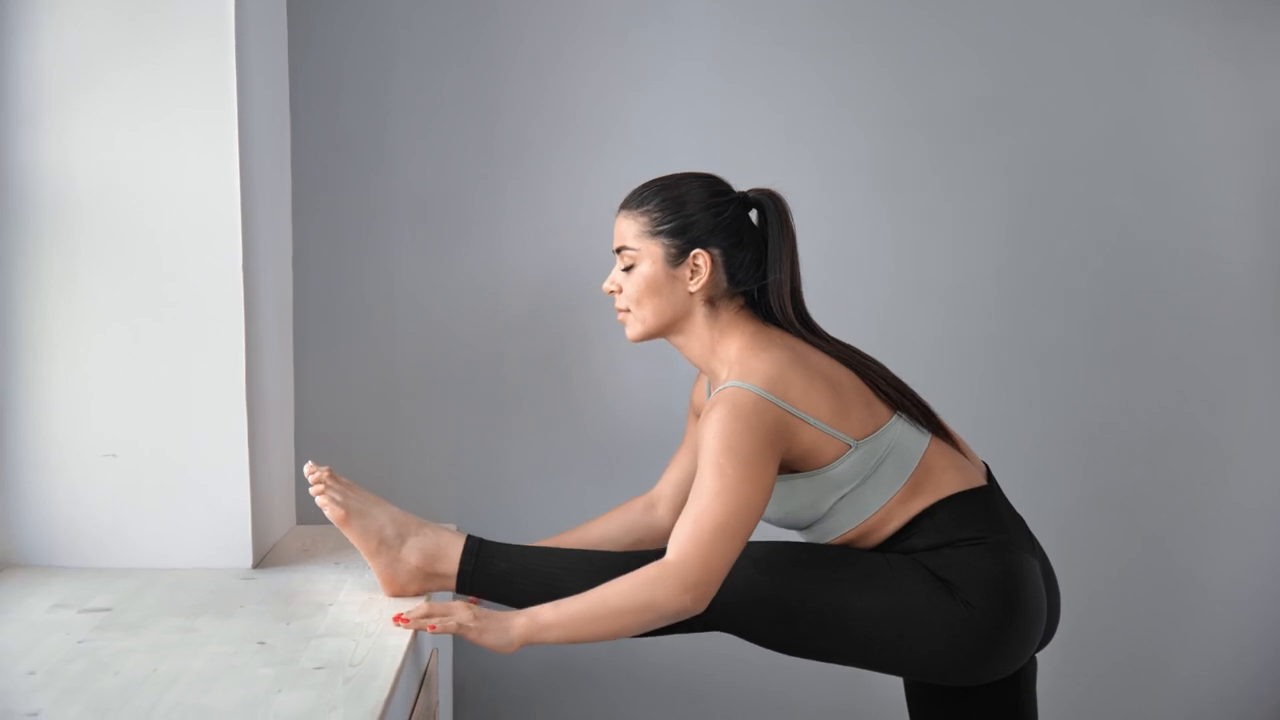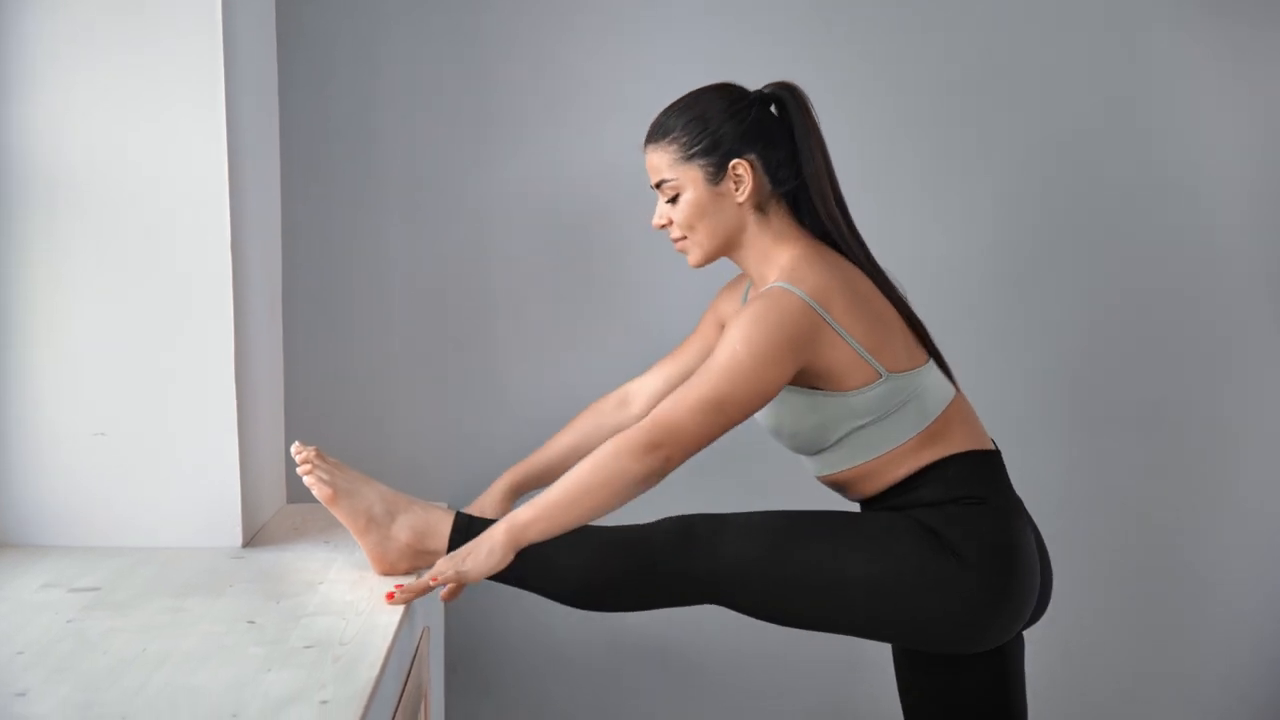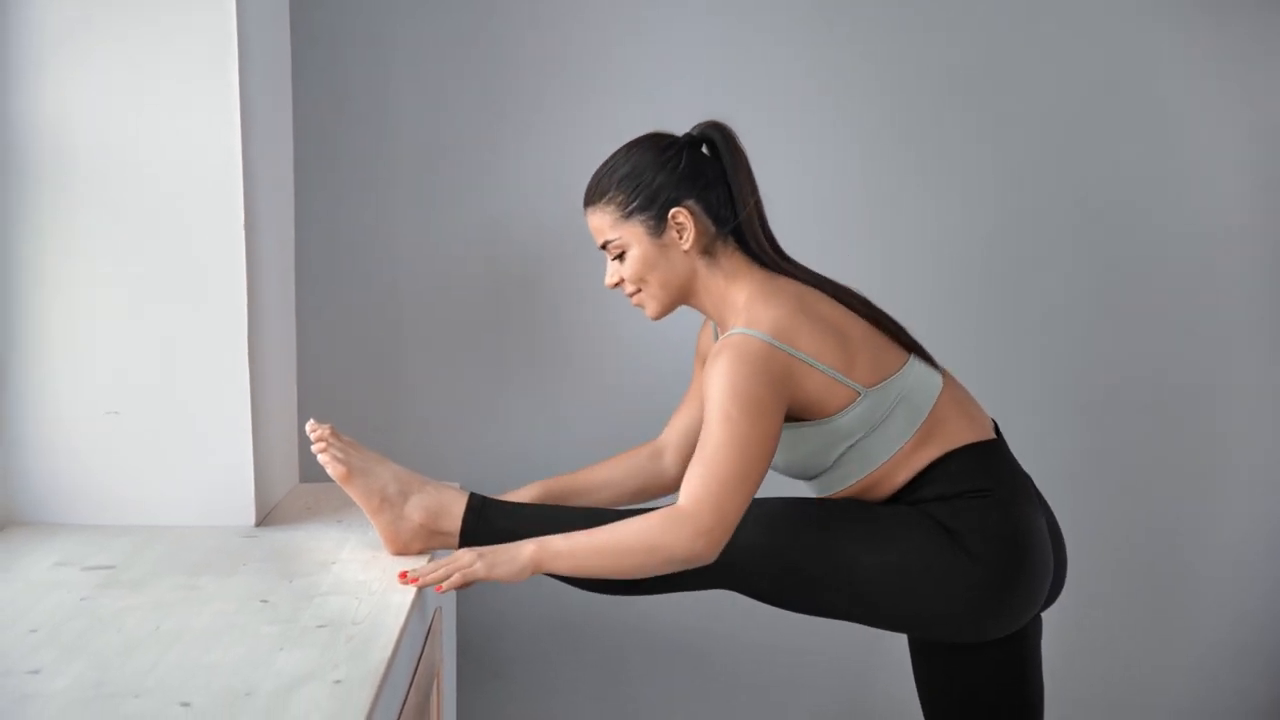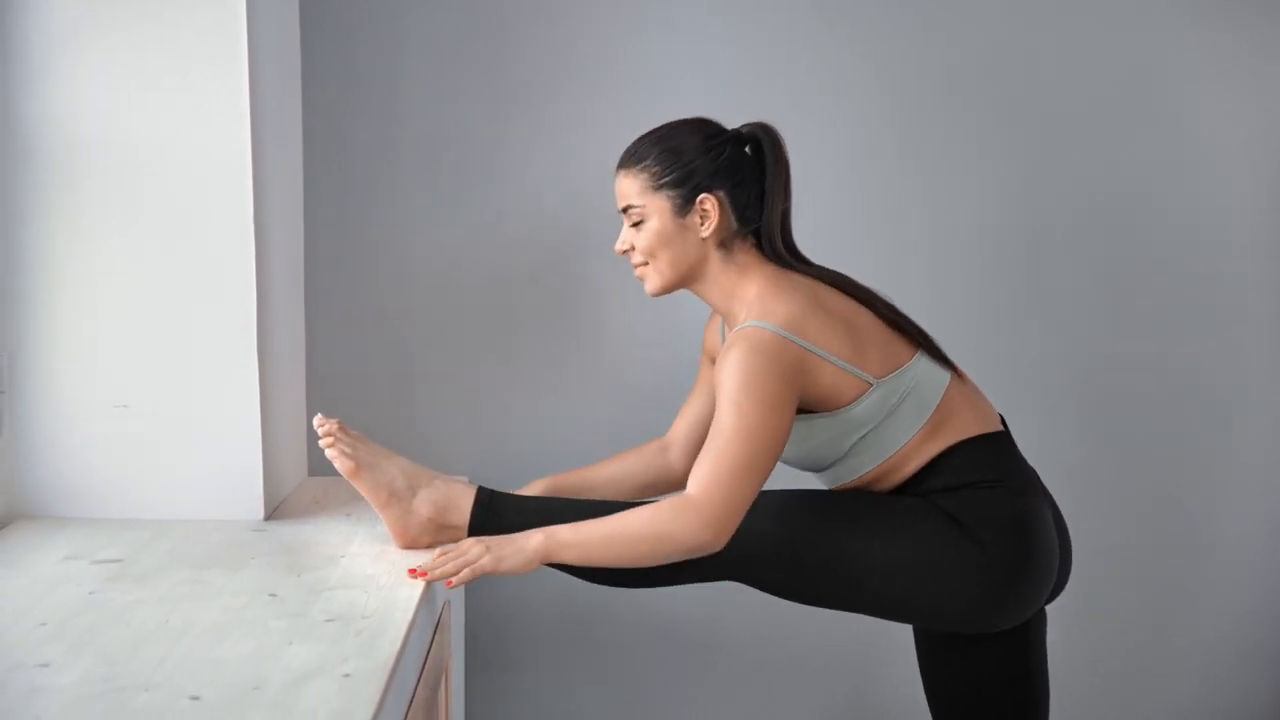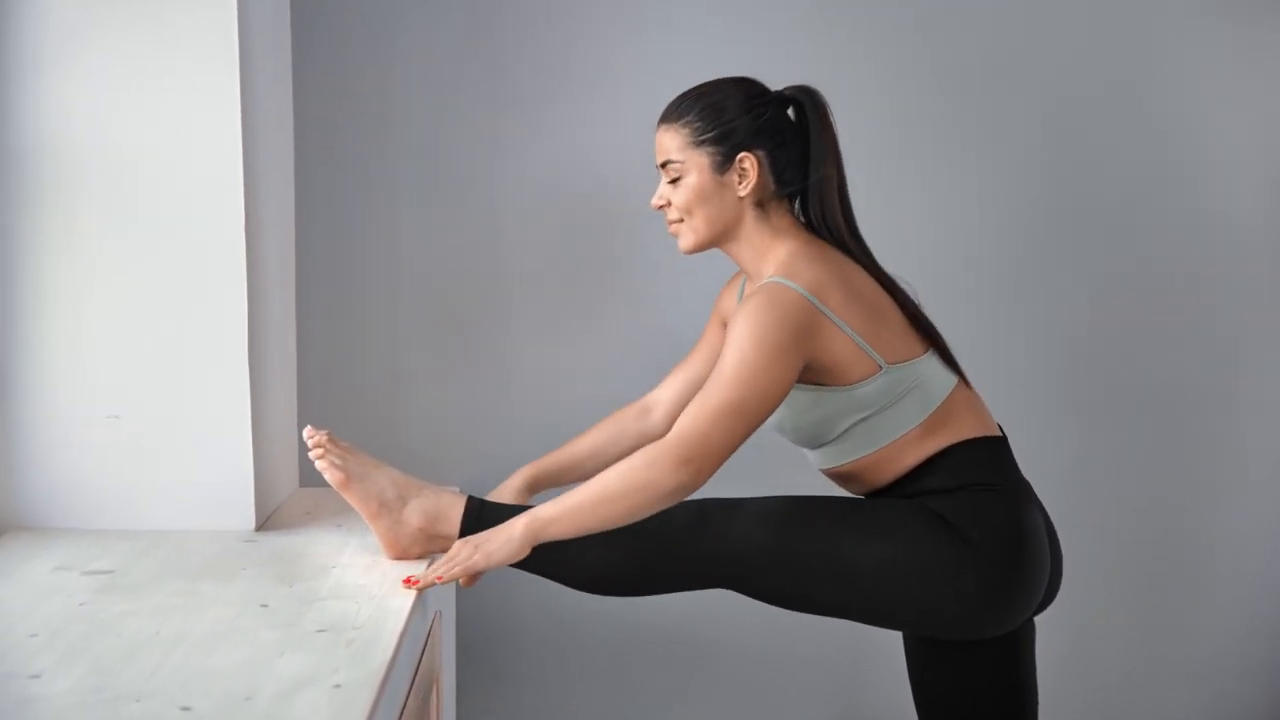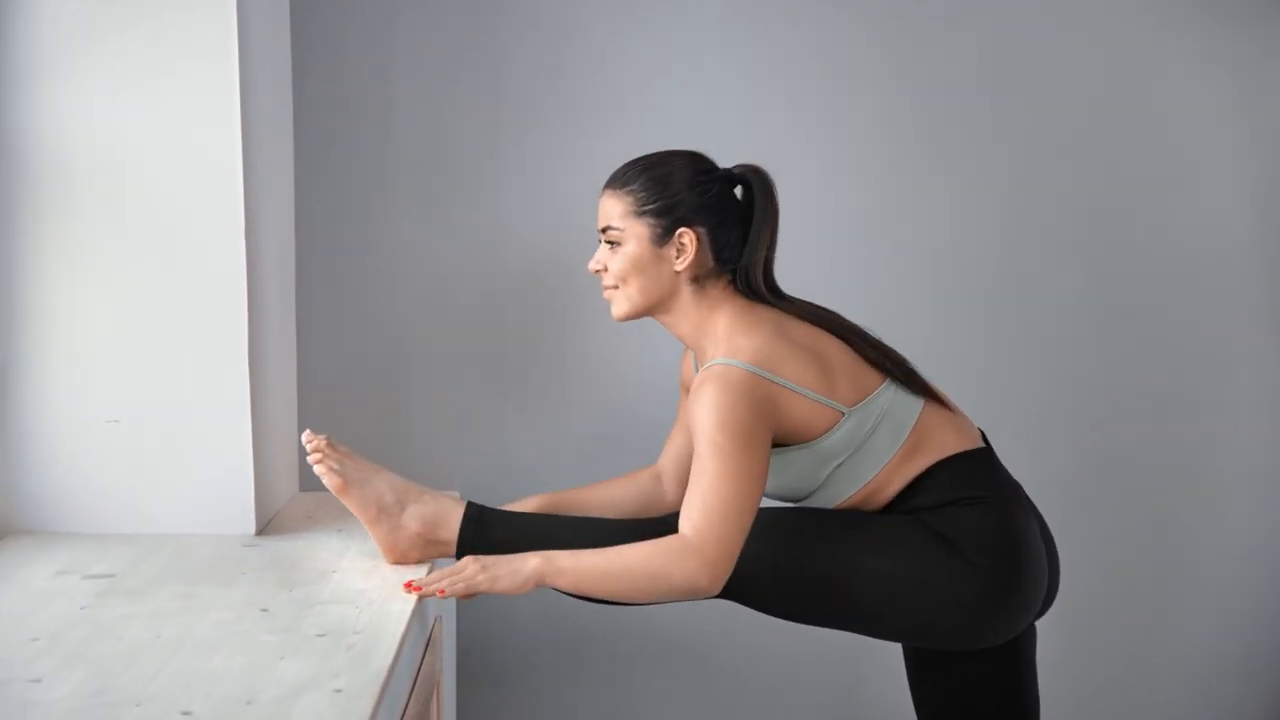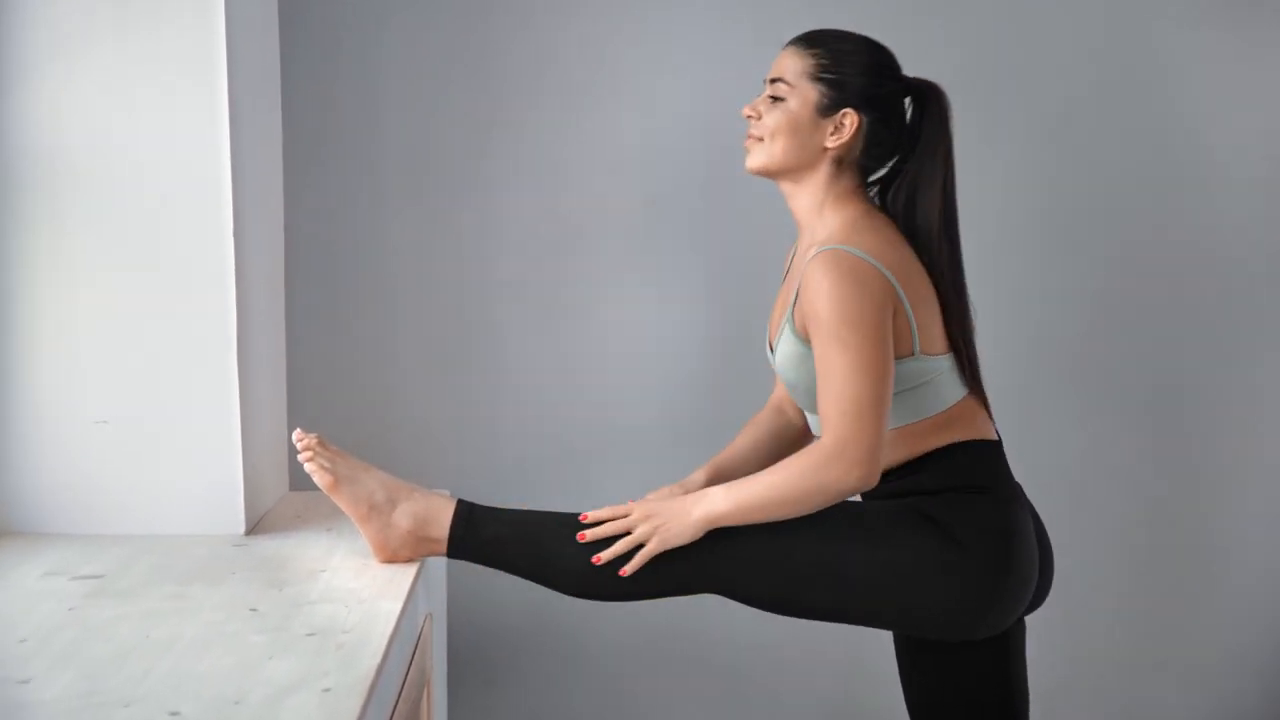
dt=0.7s
person 1, frame 1
left shoulder: (748, 395)
right shoulder: (735, 367)
left elbow: (683, 586)
right elbow: (662, 511)
left wrist: (515, 624)
right wrist: (517, 568)
left hip: (966, 594)
right hip: (983, 587)
left knee: (722, 584)
person 1, frame 2
left shoulder: (788, 305)
right shoulder: (757, 290)
left elbow: (652, 449)
right elbow: (635, 404)
left wrist: (504, 538)
right wrist: (506, 486)
left hip: (959, 553)
right hip: (963, 555)
left knee: (700, 556)
left ankle: (425, 536)
person 1, frame 3
left shoulder: (754, 345)
right shoulder: (741, 318)
left elbow: (697, 533)
right elbow: (666, 461)
left wrist: (526, 553)
right wrist: (528, 501)
left hip: (972, 546)
right hip: (985, 543)
left knee: (722, 548)
person 1, frame 4
left shoulder: (766, 335)
right shoulder: (739, 315)
left elbow: (702, 524)
right elbow: (673, 457)
left wrist: (534, 543)
right wrist: (539, 495)
left hip: (980, 537)
right hip: (985, 538)
left knee: (738, 539)
person 1, frame 5
left shoulder: (786, 297)
right shoulder: (760, 284)
left elbow: (681, 463)
right elbow: (655, 414)
left wrist: (526, 529)
right wrist: (527, 480)
left hip: (971, 540)
right hip: (974, 542)
left knee: (714, 542)
left ankle: (439, 520)
person 1, frame 6
left shoulder: (736, 374)
right shoulder: (717, 341)
left elbow: (700, 565)
right elbow: (668, 484)
left wrist: (531, 566)
right wrist: (528, 513)
left hip: (968, 557)
right hip: (982, 557)
left knee: (710, 550)
person 1, frame 7
left shoulder: (841, 265)
right shoulder: (828, 242)
left elbow: (848, 460)
right elbow: (794, 412)
left wrist: (702, 509)
right wrist: (702, 482)
left hip: (956, 545)
right hip: (968, 546)
left knee: (711, 554)
left ankle: (434, 525)
